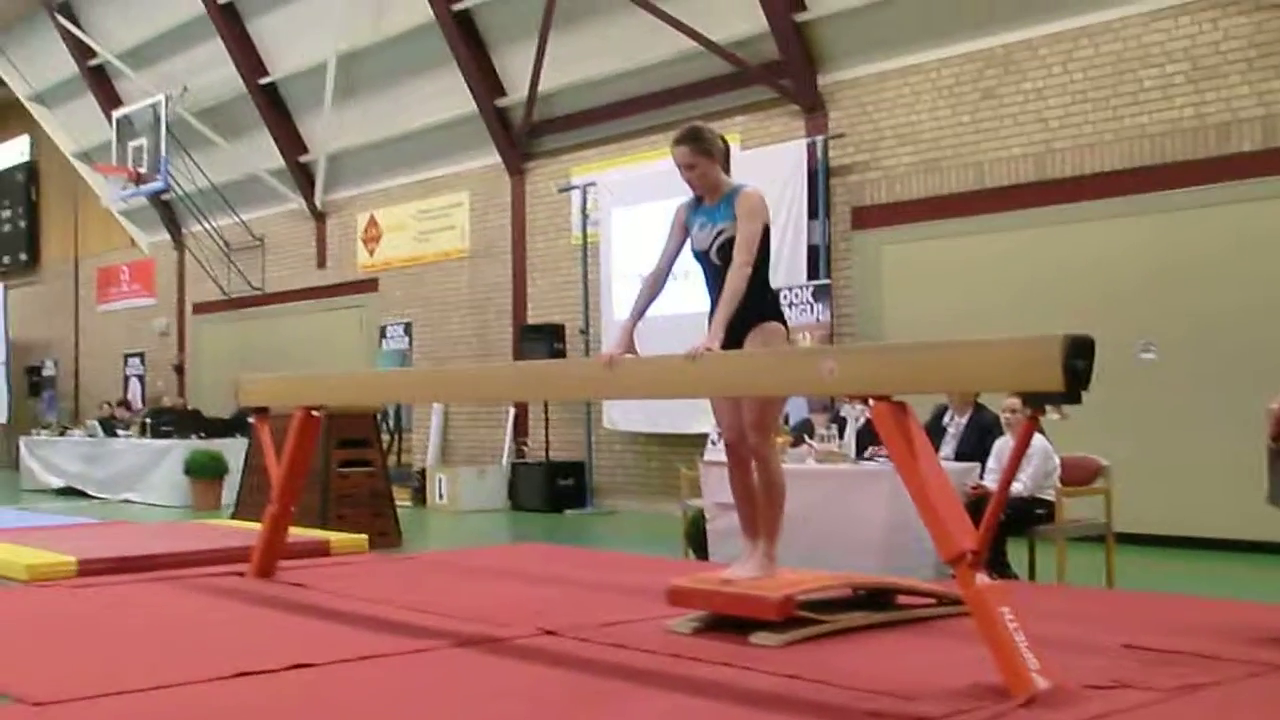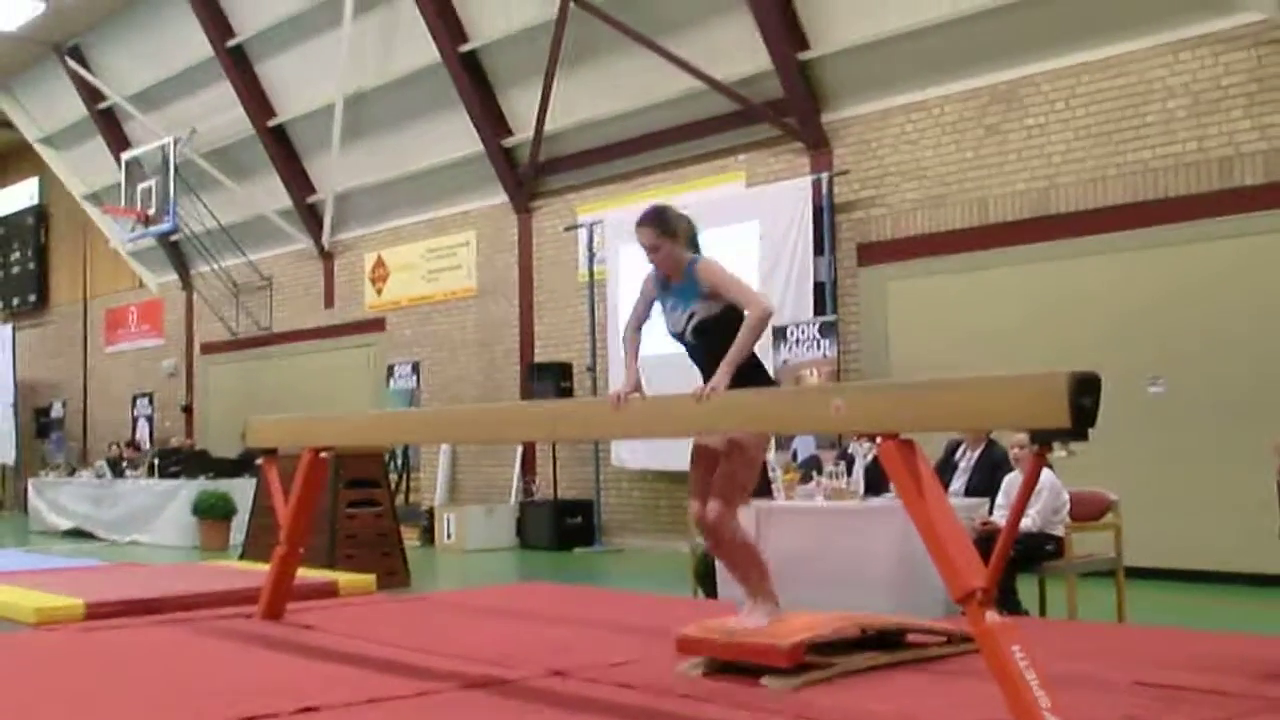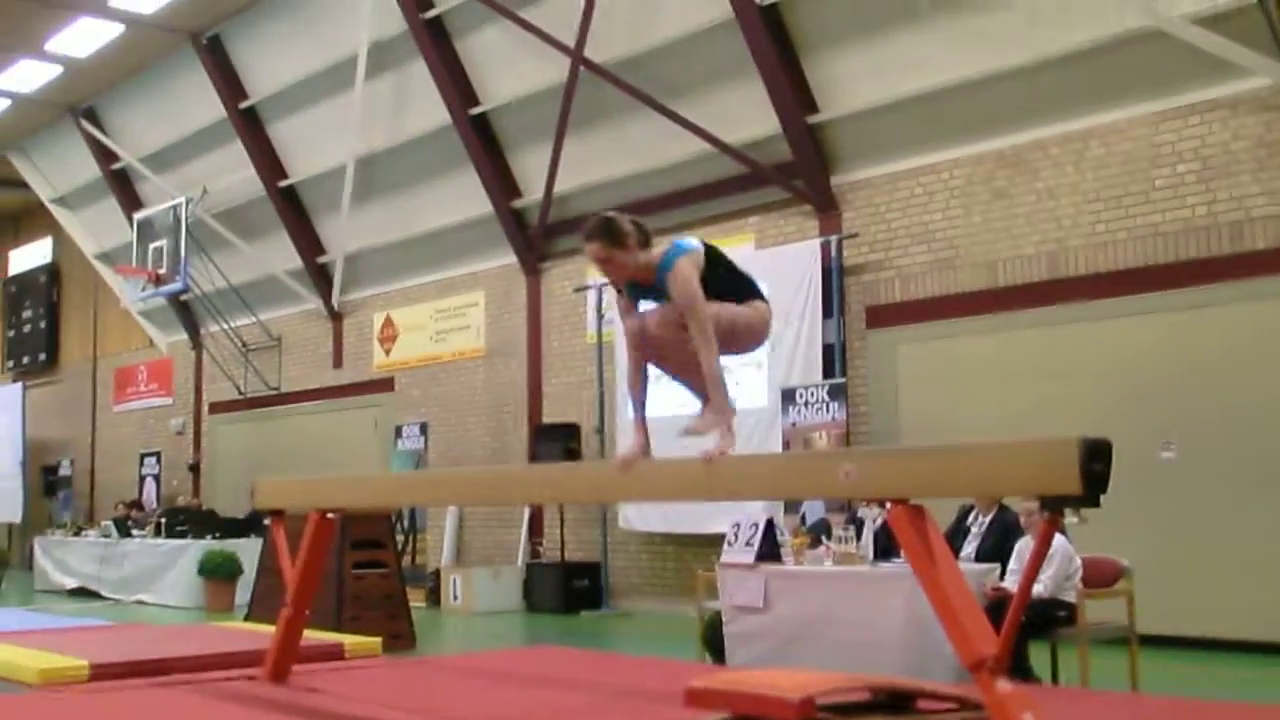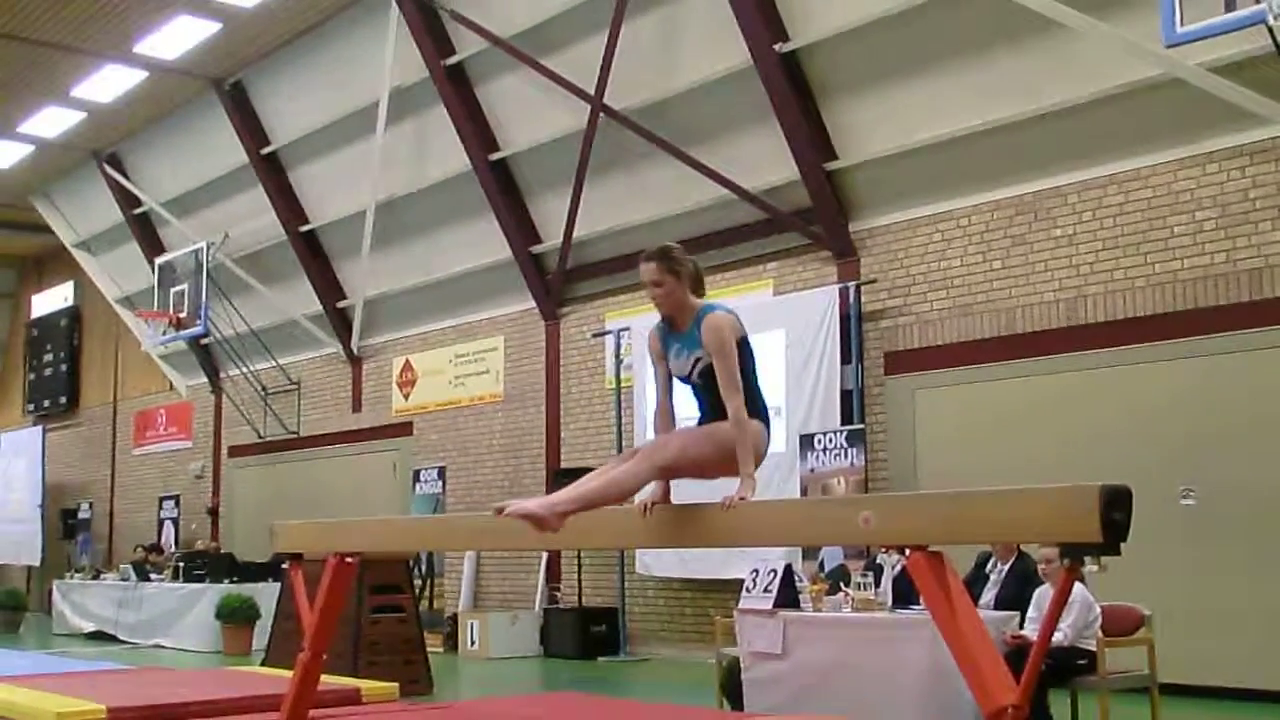
dt=0.5s
person 1, frame 1
left shoulder: (748, 200)
right shoulder: (687, 212)
left elbow: (742, 267)
right elbow: (659, 274)
left wrist: (714, 332)
right wrist: (627, 331)
left hip: (761, 324)
right hip: (722, 330)
left knee: (759, 443)
right knee: (734, 446)
left ankle: (766, 553)
right ankle: (751, 548)
person 1, frame 2
left shoulder: (706, 272)
right shoulder: (655, 283)
left elbow: (761, 310)
right elbow: (631, 331)
left wrist: (722, 376)
right wrist: (631, 377)
left hip: (750, 394)
right hip: (714, 392)
left knee: (718, 513)
right knee: (702, 515)
left ankle: (765, 601)
right ankle: (757, 598)
person 1, frame 3
left shoulder: (677, 267)
right shoulder: (626, 286)
left elbow: (707, 346)
right elbow: (634, 360)
left wrist: (724, 429)
right wrist: (641, 434)
left hip: (749, 313)
right hip: (713, 318)
left knee: (655, 325)
right knee: (635, 329)
left ankle: (718, 408)
right ankle: (716, 404)
person 1, frame 4
left shoulder: (717, 323)
right shoulder: (658, 336)
left elbow: (734, 398)
right elbow: (663, 406)
left wrist: (745, 477)
right wrist: (661, 486)
left hip: (746, 431)
right hip: (709, 431)
left knee: (651, 459)
right knee: (629, 461)
left ankle: (553, 507)
